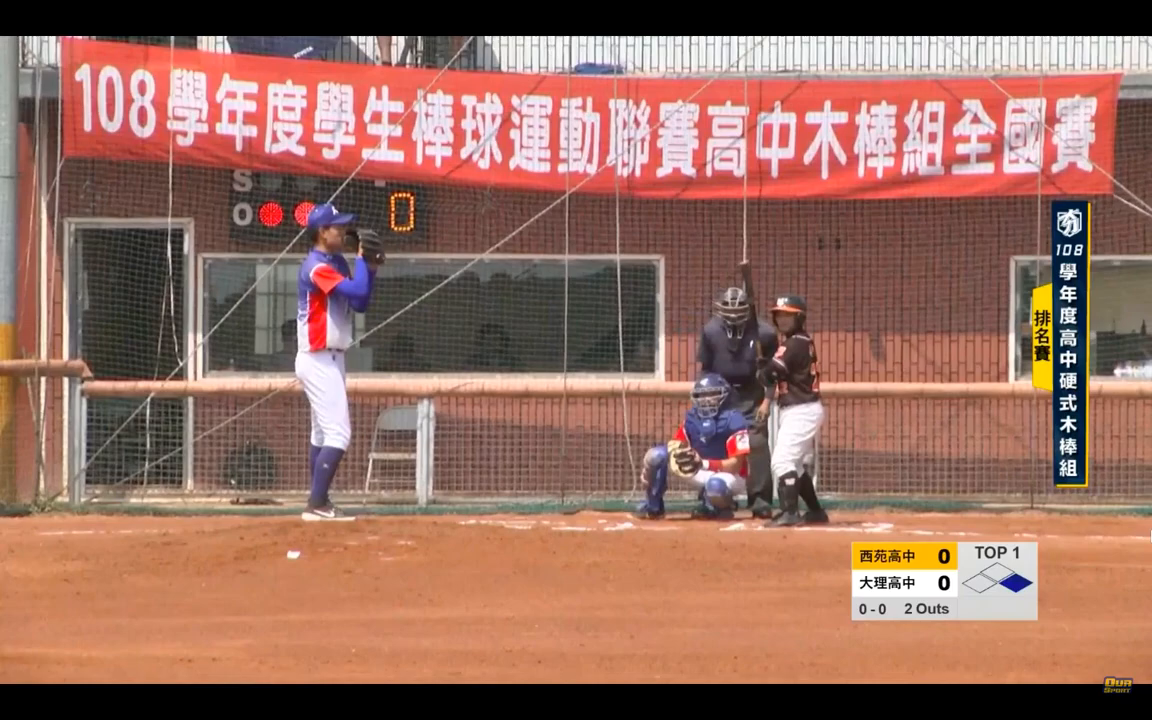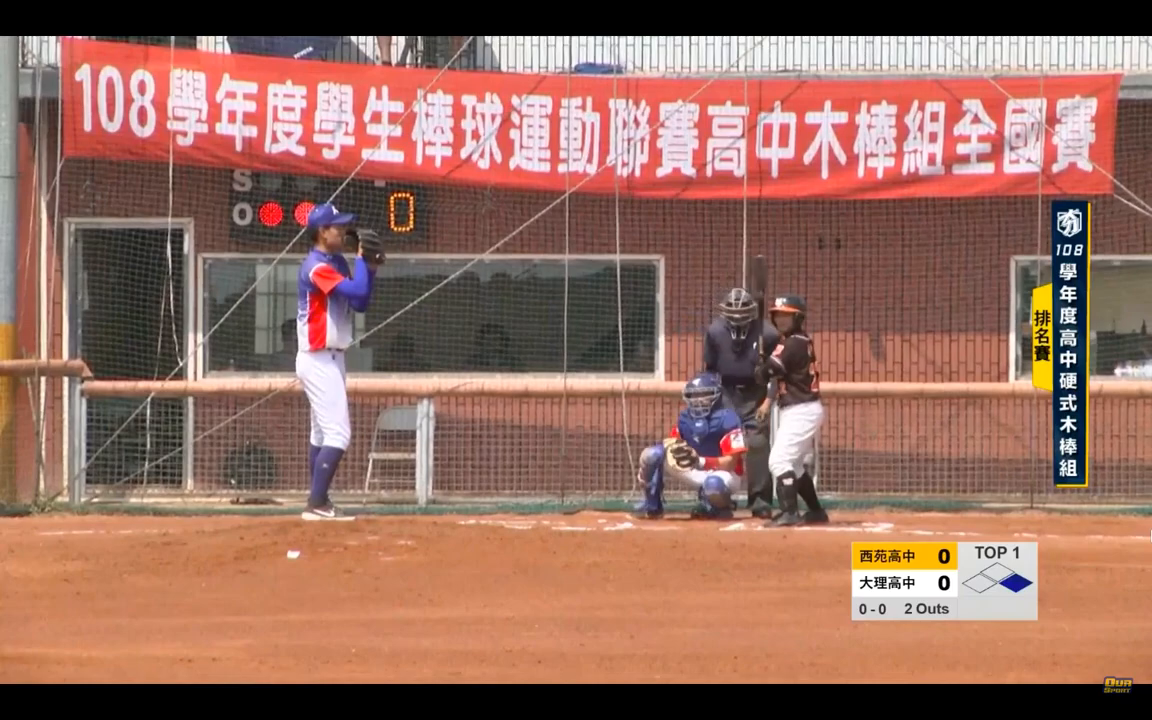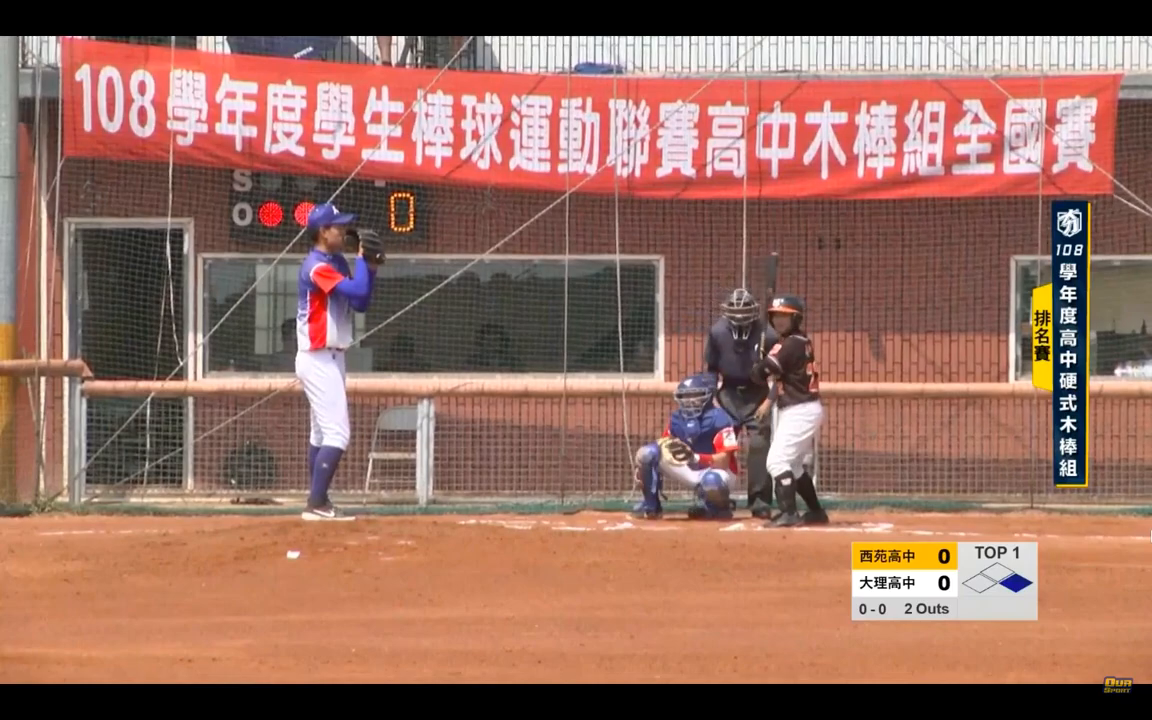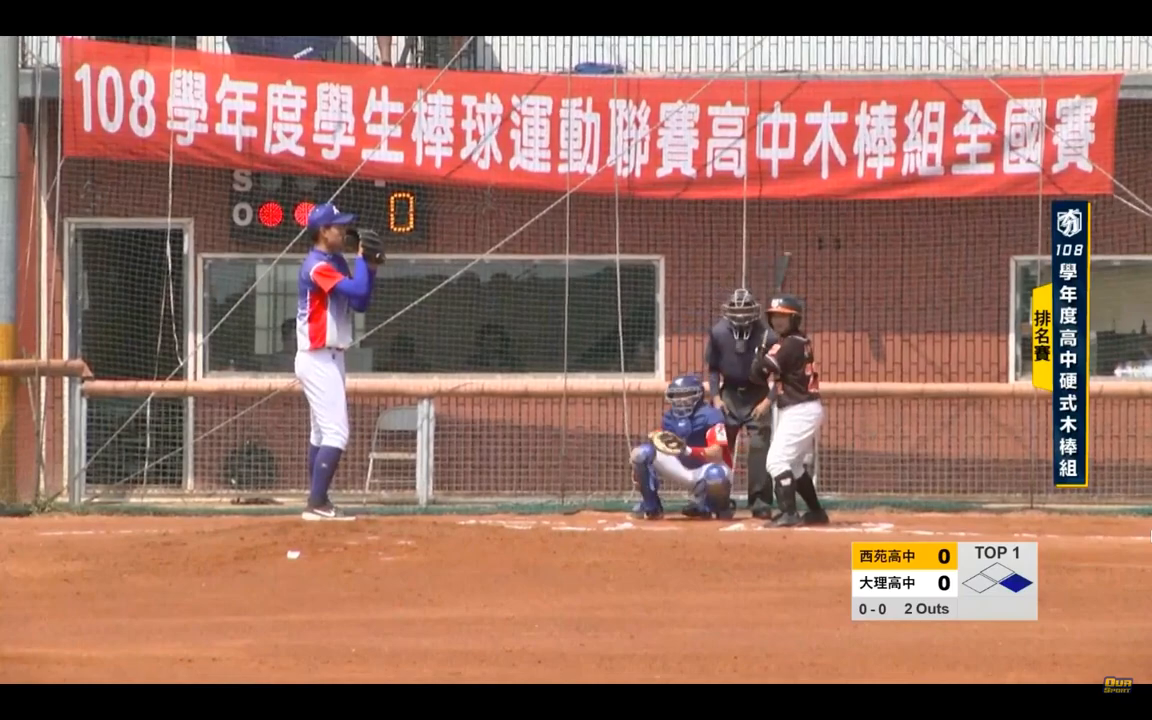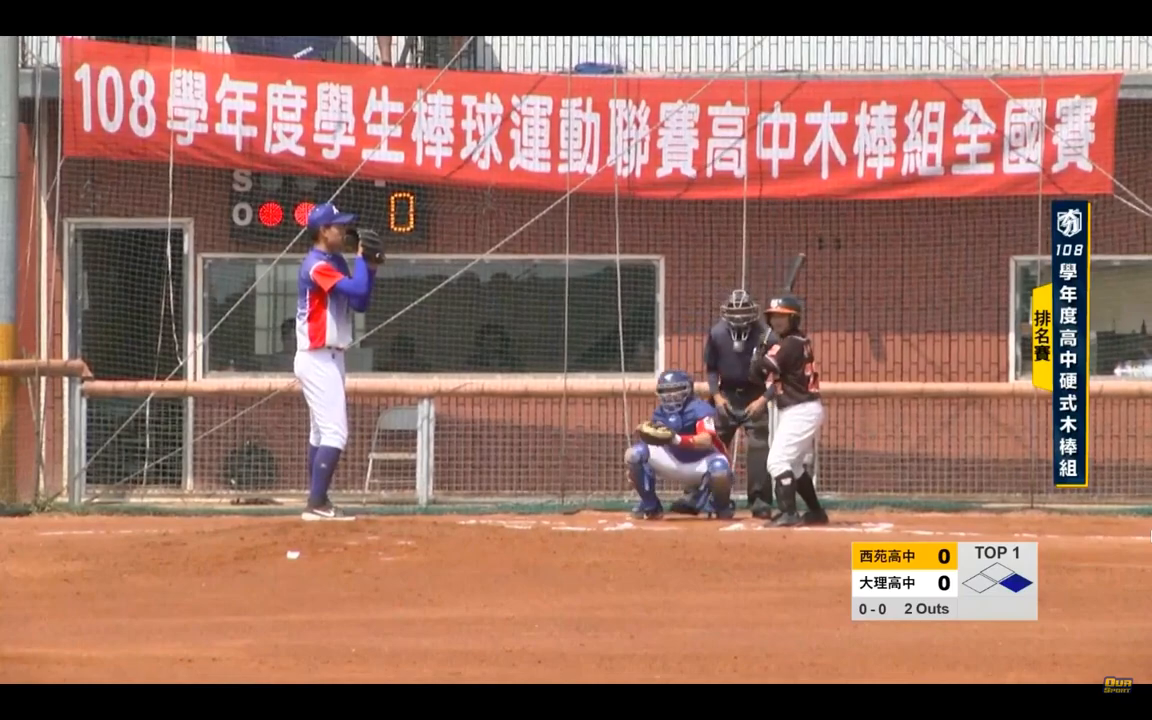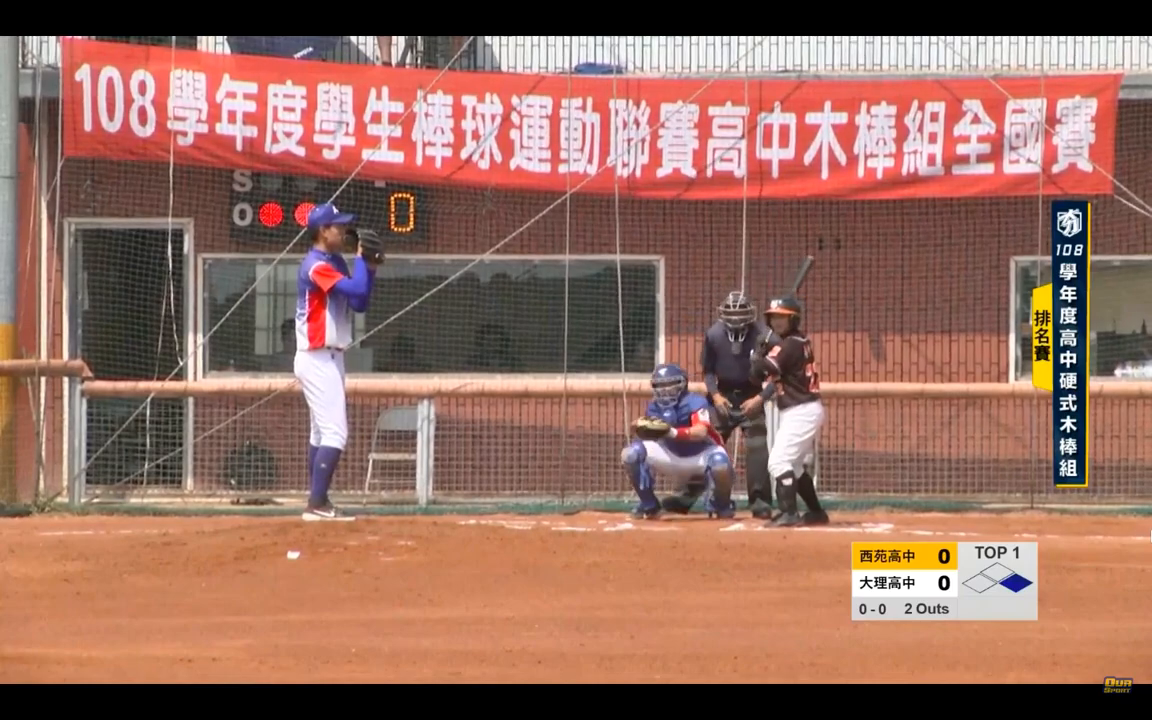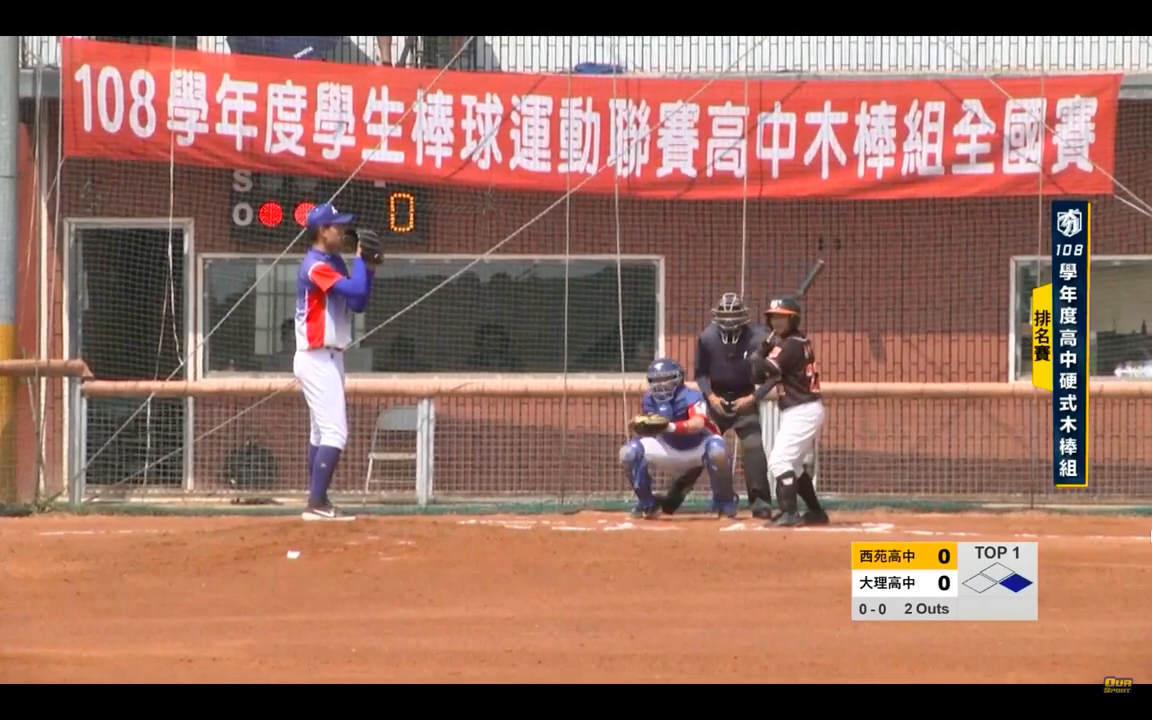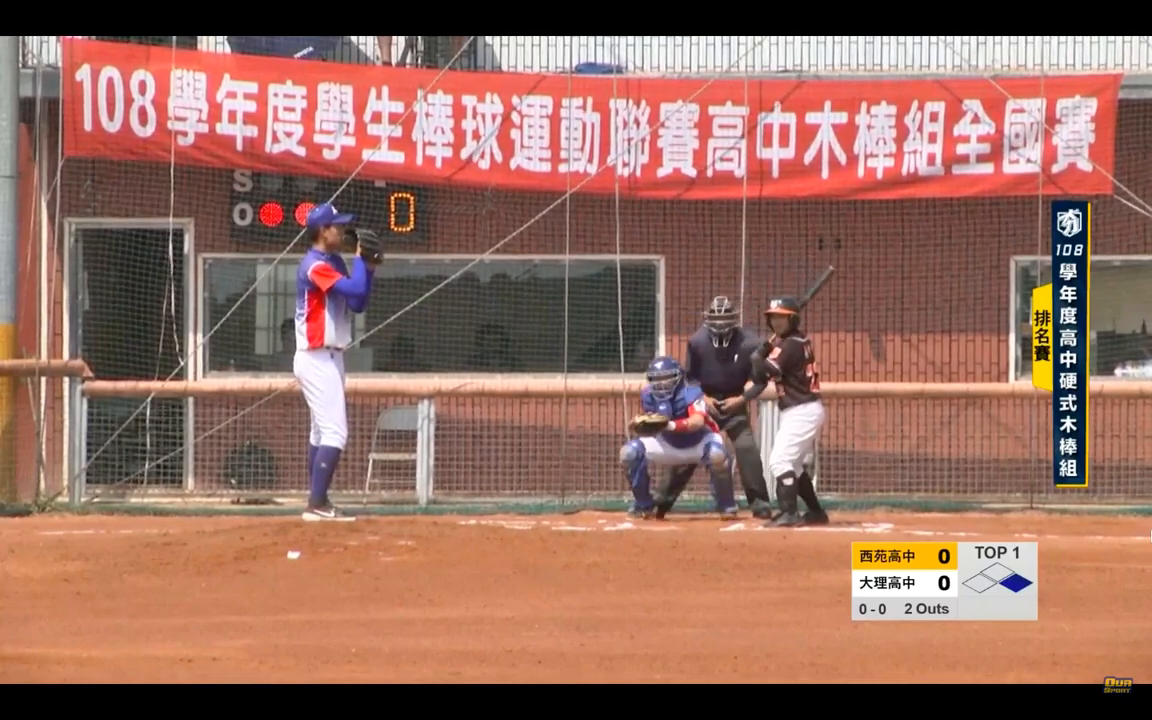
dt=0.1s
person 1, frame 1
left shoulder: (338, 263)
right shoulder: (317, 267)
left elbow: (360, 304)
right elbow: (357, 292)
left wrist: (371, 267)
right wrist: (361, 258)
left hip: (329, 359)
right hip: (319, 361)
left knee: (323, 434)
right knee: (338, 434)
left ankle: (319, 502)
right ankle: (316, 505)
person 1, frame 2
left shoulder: (337, 263)
right shoulder: (316, 266)
left elbow: (360, 304)
right elbow: (357, 292)
left wrist: (370, 268)
right wrist: (361, 258)
left hip: (329, 359)
right hip: (319, 361)
left knee: (322, 434)
right knee: (337, 434)
left ankle: (319, 502)
right ankle: (316, 505)
person 1, frame 3
left shoulder: (338, 263)
right shoulder: (317, 266)
left elbow: (361, 304)
right elbow: (358, 291)
left wrist: (371, 268)
right wrist: (361, 259)
left hip: (330, 359)
right hip: (319, 361)
left knee: (322, 433)
right knee: (337, 434)
left ankle: (319, 502)
right ankle: (316, 505)
person 1, frame 4
left shoulder: (337, 263)
right shoulder: (317, 266)
left elbow: (360, 304)
right elbow: (358, 291)
left wrist: (371, 268)
right wrist: (361, 258)
left hip: (330, 359)
right hip: (318, 360)
left knee: (322, 433)
right knee: (335, 434)
left ankle: (319, 501)
right ankle: (316, 505)
person 1, frame 5
left shoulder: (337, 263)
right shoulder: (317, 265)
left elbow: (360, 304)
right elbow: (358, 290)
left wrist: (371, 267)
right wrist: (361, 257)
left hip: (330, 358)
right hip: (318, 360)
left knee: (321, 433)
right knee: (334, 433)
left ankle: (318, 502)
right ankle: (316, 505)
person 1, frame 6
left shoulder: (336, 263)
right shoulder: (316, 265)
left elbow: (360, 304)
right elbow: (357, 290)
left wrist: (370, 267)
right wrist: (360, 257)
left hip: (329, 359)
right hip: (317, 360)
left knee: (322, 433)
right knee: (334, 433)
left ankle: (319, 502)
right ankle: (316, 505)
person 1, frame 7
left shoulder: (335, 263)
right shoulder: (315, 265)
left elbow: (358, 304)
right elbow: (356, 290)
left wrist: (370, 268)
right wrist: (359, 258)
left hip: (330, 359)
right hip: (317, 360)
left knee: (321, 433)
right knee: (334, 433)
left ankle: (318, 502)
right ankle: (316, 504)
person 1, frame 8
left shoulder: (335, 263)
right shoulder: (315, 265)
left elbow: (358, 304)
right elbow: (356, 290)
left wrist: (369, 268)
right wrist: (359, 258)
left hip: (330, 358)
right hip: (317, 359)
left knee: (322, 433)
right knee: (334, 433)
left ankle: (319, 501)
right ankle: (316, 505)
person 2, frame 1
left shoulder: (794, 343)
right shoulder: (802, 341)
left elbow: (768, 377)
right elbow: (784, 371)
left wrist: (763, 367)
right wrist: (770, 364)
left hip: (801, 411)
right hip: (801, 410)
left knee: (782, 460)
right knee: (795, 464)
left ankle: (790, 513)
right ankle: (816, 512)
person 2, frame 2
left shoulder: (792, 343)
right shoulder: (800, 341)
left elbow: (765, 374)
right elbow: (781, 370)
left wrist: (761, 365)
right wrist: (769, 361)
left hip: (800, 411)
right hip: (802, 410)
left knee: (779, 460)
right knee: (794, 464)
left ankle: (789, 513)
right ankle: (816, 511)
person 2, frame 3
left shoulder: (789, 343)
right shoulder: (801, 341)
left elbow: (760, 373)
right elbow: (782, 367)
left wrist: (762, 358)
right wrist: (769, 357)
left hip: (799, 412)
right hip: (805, 410)
left knee: (777, 461)
right knee: (793, 464)
left ankle: (788, 513)
right ankle: (815, 511)
person 2, frame 4
left shoulder: (789, 344)
right shoulder: (800, 341)
left elbow: (759, 373)
right elbow: (781, 367)
left wrist: (761, 354)
right wrist: (768, 354)
left hip: (799, 412)
right hip: (806, 410)
left knee: (777, 461)
right knee: (794, 465)
left ankle: (789, 514)
right ankle: (816, 512)
person 2, frame 5
left shoulder: (788, 344)
right shoulder: (800, 340)
left elbow: (758, 372)
right elbow: (781, 368)
left wrist: (760, 353)
right wrist: (768, 353)
left hip: (799, 412)
right hip: (806, 410)
left knee: (778, 461)
right knee: (794, 464)
left ankle: (788, 514)
right ankle: (816, 512)
person 2, frame 6
left shoulder: (789, 345)
right shoulder: (800, 341)
left elbow: (759, 373)
right elbow: (780, 368)
left wrist: (760, 353)
right wrist: (768, 352)
left hip: (800, 412)
right hip: (806, 410)
left knee: (779, 461)
right knee: (793, 464)
left ankle: (789, 514)
right ankle: (816, 512)
person 2, frame 7
left shoulder: (789, 345)
right shoulder: (800, 341)
left elbow: (760, 374)
right elbow: (782, 370)
left wrist: (759, 353)
right wrist: (768, 353)
left hip: (801, 412)
right hip: (806, 410)
left knee: (779, 461)
right knee: (793, 464)
left ankle: (789, 513)
right ankle: (815, 511)
person 2, frame 8
left shoulder: (789, 345)
right shoulder: (800, 341)
left elbow: (760, 375)
right elbow: (782, 369)
left wrist: (760, 353)
right wrist: (769, 353)
left hip: (800, 412)
right hip: (806, 410)
left knee: (779, 461)
right knee: (793, 464)
left ankle: (789, 513)
right ankle: (815, 511)
person 3, frame 1
left shoulder: (764, 333)
right shoulder: (710, 331)
right elbow: (705, 368)
left wrist: (767, 399)
left hip: (752, 395)
left knee: (758, 445)
left ankle: (760, 500)
person 3, frame 2
left shoulder: (767, 334)
right shoulder: (715, 331)
right elbow: (710, 368)
left wrist: (769, 399)
left hip: (755, 395)
right hip: (726, 394)
left knee: (758, 446)
left ankle: (760, 500)
person 3, frame 3
left shoulder: (768, 335)
right shoulder: (717, 332)
right elbow: (712, 368)
left wrist: (770, 400)
right wrist: (714, 397)
left hip: (757, 396)
right hip: (728, 395)
left knee: (759, 446)
left ankle: (759, 501)
person 3, frame 4
left shoulder: (769, 336)
right shoulder: (718, 332)
right elbow: (713, 369)
left wrist: (768, 400)
right wrist: (715, 397)
left hip: (757, 397)
right hip: (728, 395)
left knee: (759, 446)
left ankle: (760, 501)
person 3, frame 5
left shoulder: (767, 336)
right shoulder: (717, 334)
right elbow: (711, 369)
left wrist: (763, 400)
right wrist: (717, 395)
left hip: (755, 397)
right hip: (726, 396)
left knee: (759, 447)
left ankle: (759, 501)
right ankle: (697, 499)
person 3, frame 6
left shoulder: (764, 337)
right shoulder: (714, 335)
right elbow: (708, 370)
left wrist: (760, 399)
right wrist: (714, 395)
left hip: (751, 398)
right hip: (722, 396)
left knee: (757, 447)
left ankle: (760, 501)
right ankle: (688, 496)
person 3, frame 7
left shoulder: (758, 339)
right shoulder: (706, 337)
right elbow: (700, 372)
left wrist: (753, 398)
right wrist: (710, 395)
left hip: (745, 401)
right hip: (714, 399)
left knee: (753, 448)
left ankle: (760, 501)
right ankle: (673, 498)
person 3, frame 8
left shoulder: (749, 343)
right shoulder: (697, 340)
right elbow: (690, 375)
left wrist: (741, 399)
right wrist: (703, 397)
left hip: (735, 402)
right hip: (706, 401)
left knee: (748, 449)
left ankle: (759, 502)
right ankle: (666, 498)
person 4, frame 1
left shoulder: (733, 420)
right shoulder: (692, 416)
left elbow: (736, 464)
right elbow: (675, 444)
left wrist: (705, 464)
left hip: (727, 473)
right hip: (698, 471)
left knee: (716, 487)
right knee: (655, 455)
left ankle: (722, 506)
right ankle: (653, 508)
person 4, frame 2
left shoulder: (727, 419)
right shoulder: (686, 416)
left elbow: (732, 462)
right elbow: (670, 443)
left wrist: (701, 461)
left hip: (722, 471)
right hip: (694, 470)
left knee: (713, 485)
right knee: (651, 454)
left ankle: (721, 507)
right ankle: (652, 507)
person 4, frame 3
left shoulder: (718, 418)
right shoulder: (677, 417)
left elbow: (724, 459)
left wrist: (695, 458)
left hip: (716, 470)
right hip: (688, 470)
left knee: (711, 482)
right knee: (646, 453)
left ankle: (720, 508)
right ankle: (652, 507)
person 4, frame 4
left shoulder: (710, 416)
right shoulder: (670, 417)
left elbow: (717, 453)
left wrist: (687, 451)
left hip: (710, 467)
right hip: (683, 468)
left knee: (714, 477)
right knee: (640, 453)
left ankle: (721, 507)
right ankle: (651, 508)
person 4, frame 5
left shoulder: (700, 409)
right shoulder: (659, 412)
left elbow: (705, 441)
right elbow: (655, 442)
left wrist: (677, 439)
left hip: (704, 461)
right hip: (675, 461)
left knee: (720, 470)
right knee: (634, 454)
left ankle: (721, 507)
right ankle: (650, 508)
person 4, frame 6
left shoulder: (695, 402)
right shoulder: (654, 407)
left elbow: (701, 432)
right elbow: (652, 437)
left wrist: (672, 432)
left hip: (702, 455)
right hip: (673, 455)
left knee: (721, 464)
right knee: (630, 453)
left ankle: (721, 506)
right ankle: (649, 507)
person 4, frame 7
left shoulder: (691, 396)
right shoulder: (649, 399)
left elbow: (698, 424)
left wrist: (670, 427)
left hip: (700, 445)
right hip: (669, 447)
left knee: (717, 452)
right knee: (628, 453)
left ankle: (725, 504)
right ankle: (647, 506)
person 4, frame 8
left shoulder: (691, 394)
right shoulder: (648, 396)
left elbow: (698, 422)
left wrist: (671, 425)
left hip: (699, 443)
right hip: (668, 445)
left knee: (717, 455)
right knee: (629, 452)
left ankle: (727, 505)
right ankle: (645, 505)
